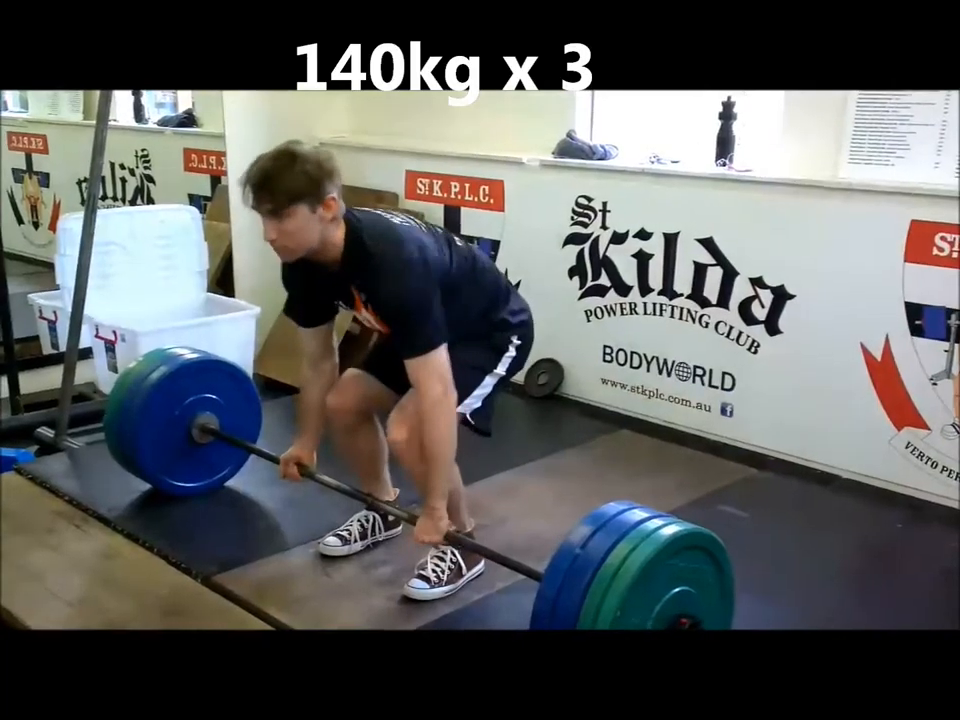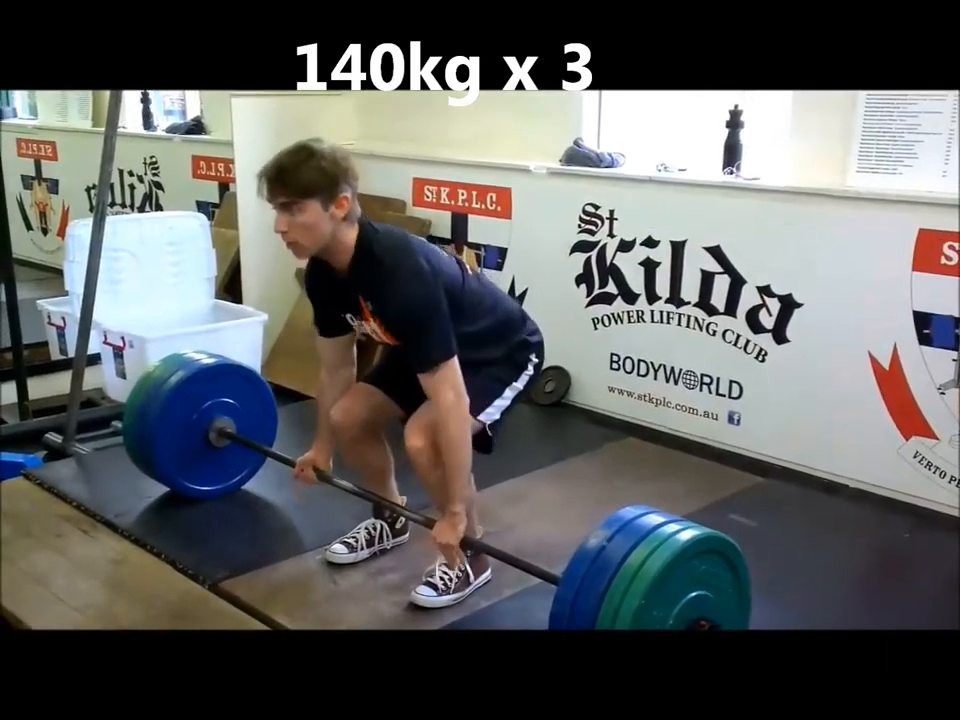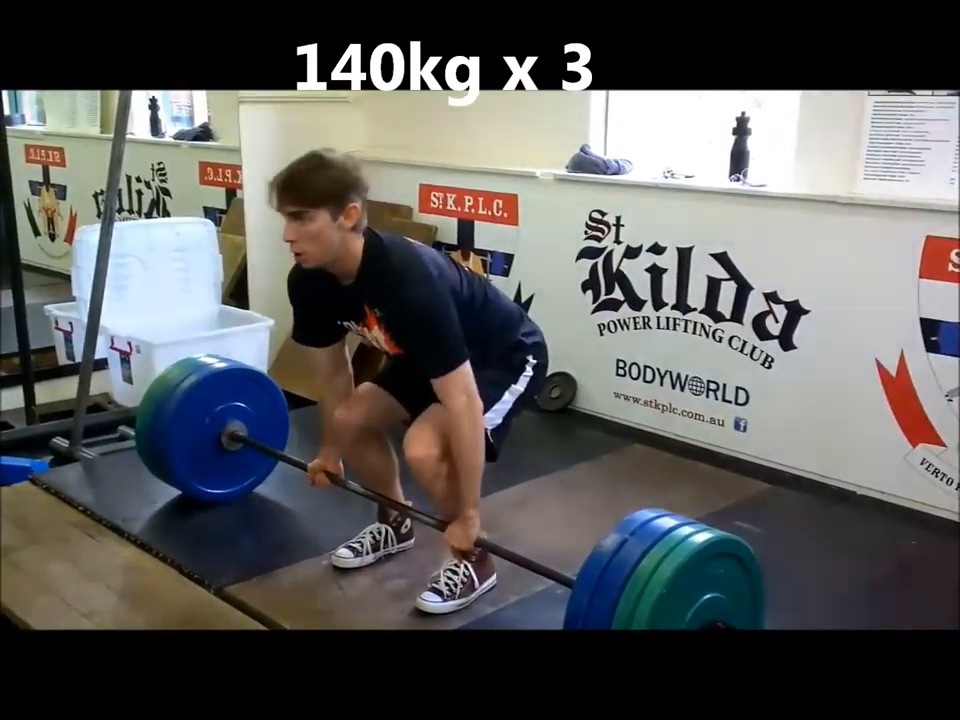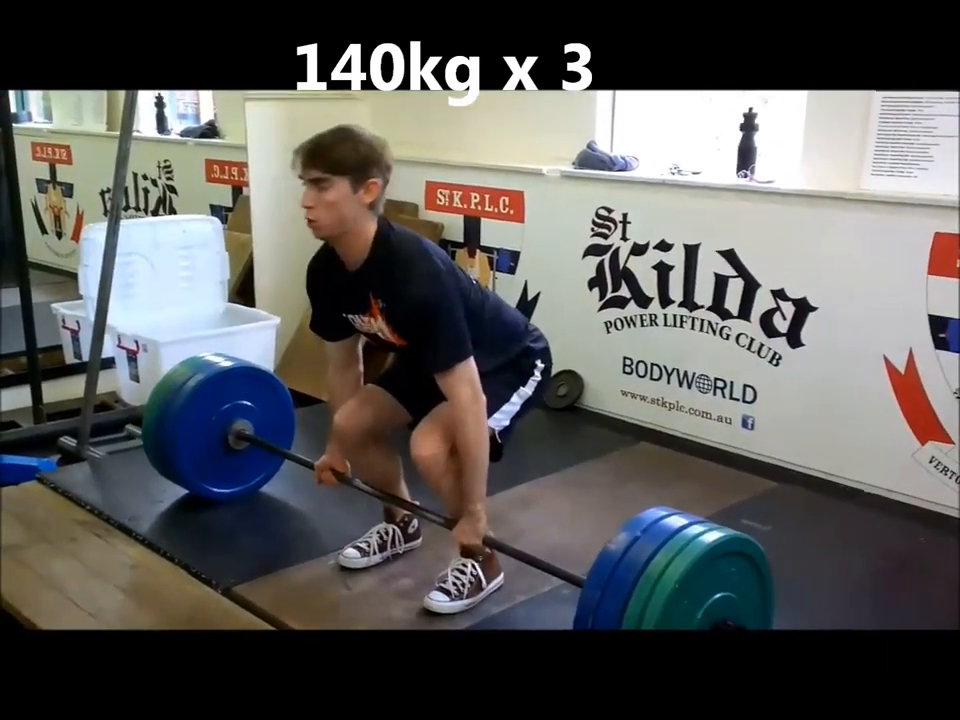
dt=0.5s
person 1, frame 1
left shoulder: (393, 263)
right shoulder: (302, 263)
left elbow: (438, 394)
right elbow: (317, 358)
left wrist: (434, 511)
right wrist: (305, 441)
left hip: (494, 330)
right hip: (419, 327)
left knee: (406, 431)
right knee: (342, 404)
left ankle: (461, 544)
right ankle: (381, 510)
person 1, frame 2
left shoulder: (404, 276)
right shoulder: (322, 273)
left elbow: (451, 400)
right elbow: (336, 363)
left wrist: (453, 513)
right wrist: (321, 446)
left hip: (505, 350)
right hip: (425, 350)
left knee: (422, 440)
right knee: (348, 419)
left ankle: (470, 557)
right ankle: (390, 520)
person 1, frame 3
left shoulder: (411, 282)
right shoulder: (309, 282)
left elbow: (463, 405)
right elbow: (332, 369)
left wrist: (468, 515)
right wrist: (328, 450)
left hip: (507, 355)
right hip: (428, 355)
left knee: (423, 449)
right knee: (351, 420)
left ankle: (475, 562)
right ankle: (395, 524)
person 1, frame 4
left shoulder: (419, 276)
right shoulder: (325, 272)
left elbow: (469, 400)
right elbow: (344, 363)
left wrist: (473, 513)
right wrist: (335, 448)
left hip: (511, 360)
right hip: (428, 356)
left knee: (430, 448)
right knee: (352, 425)
left ankle: (481, 560)
right ankle: (401, 523)
